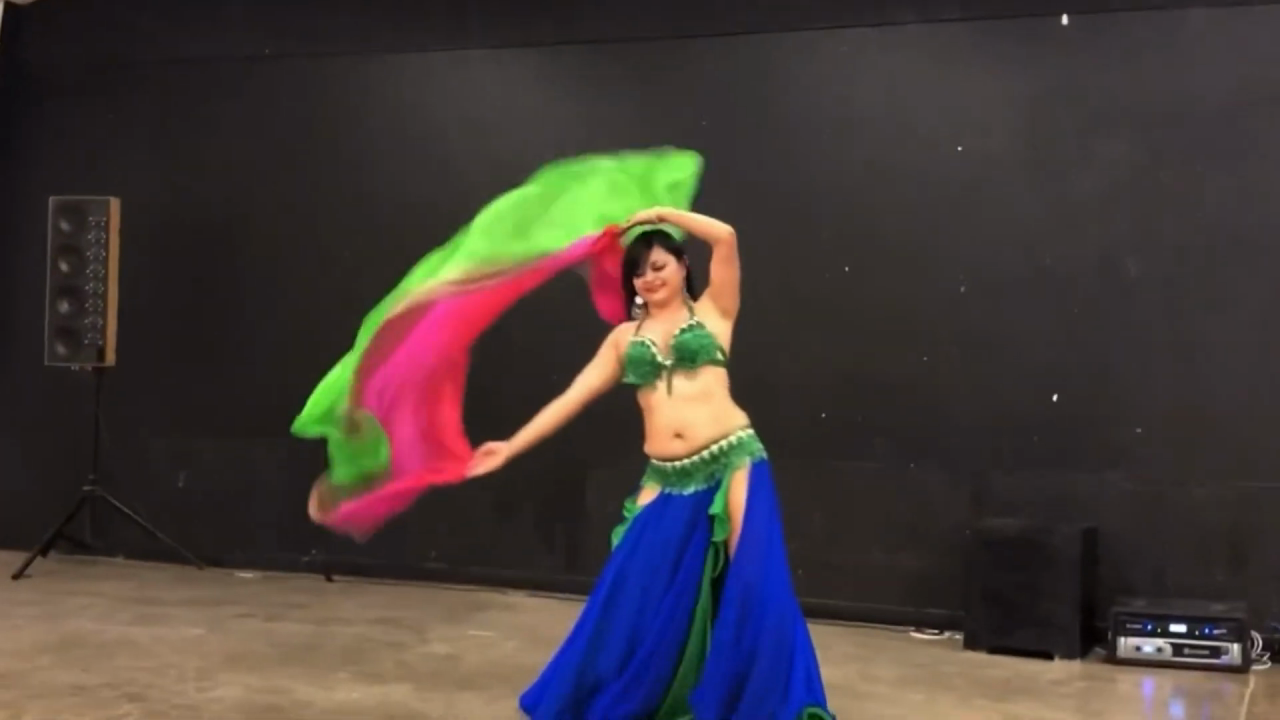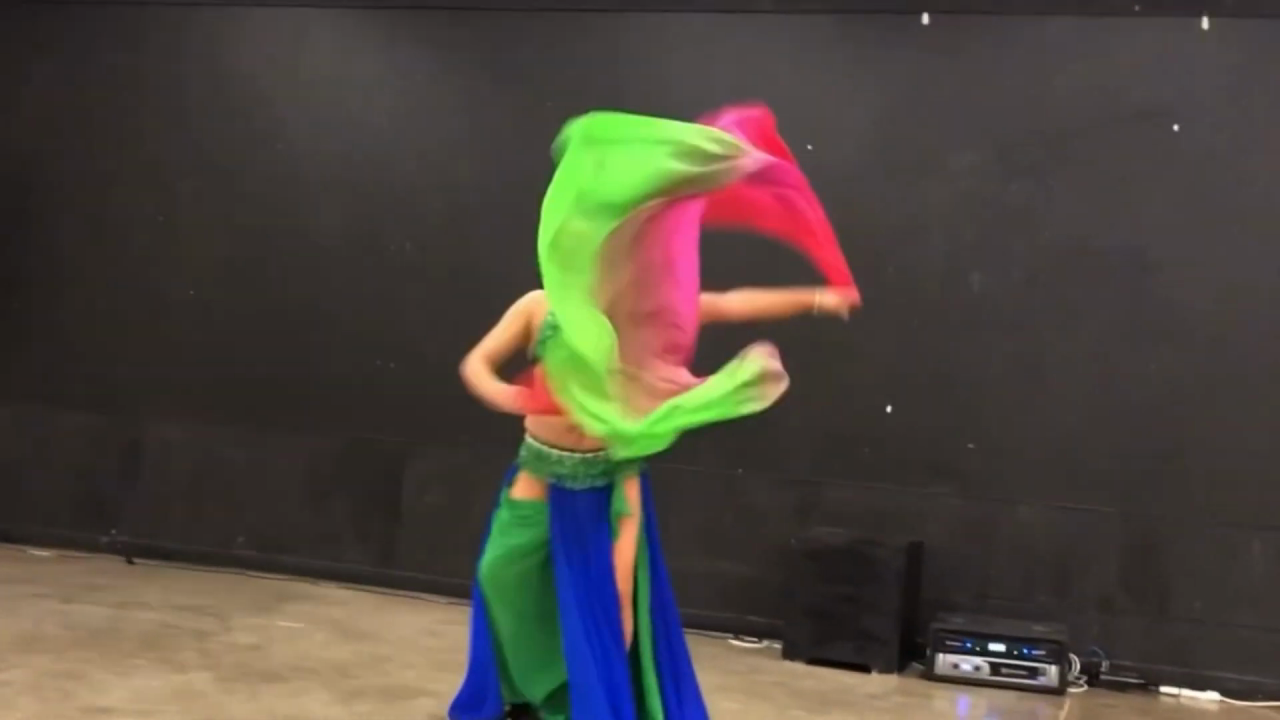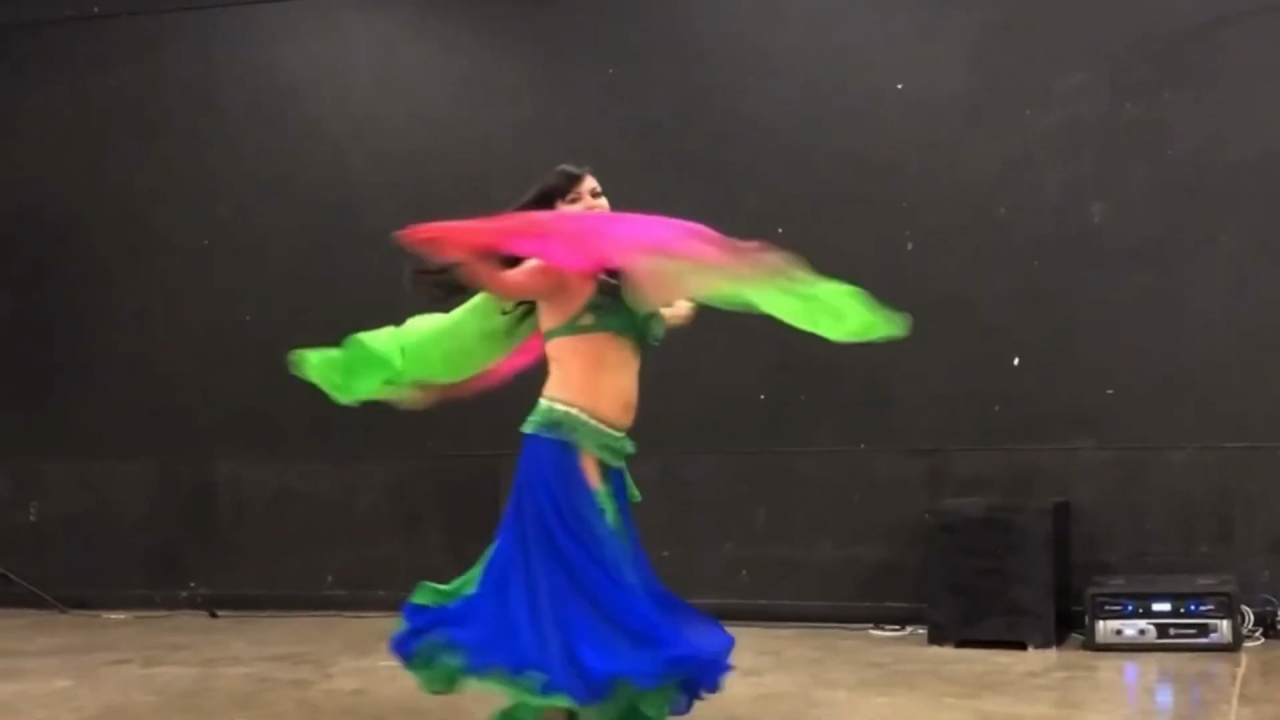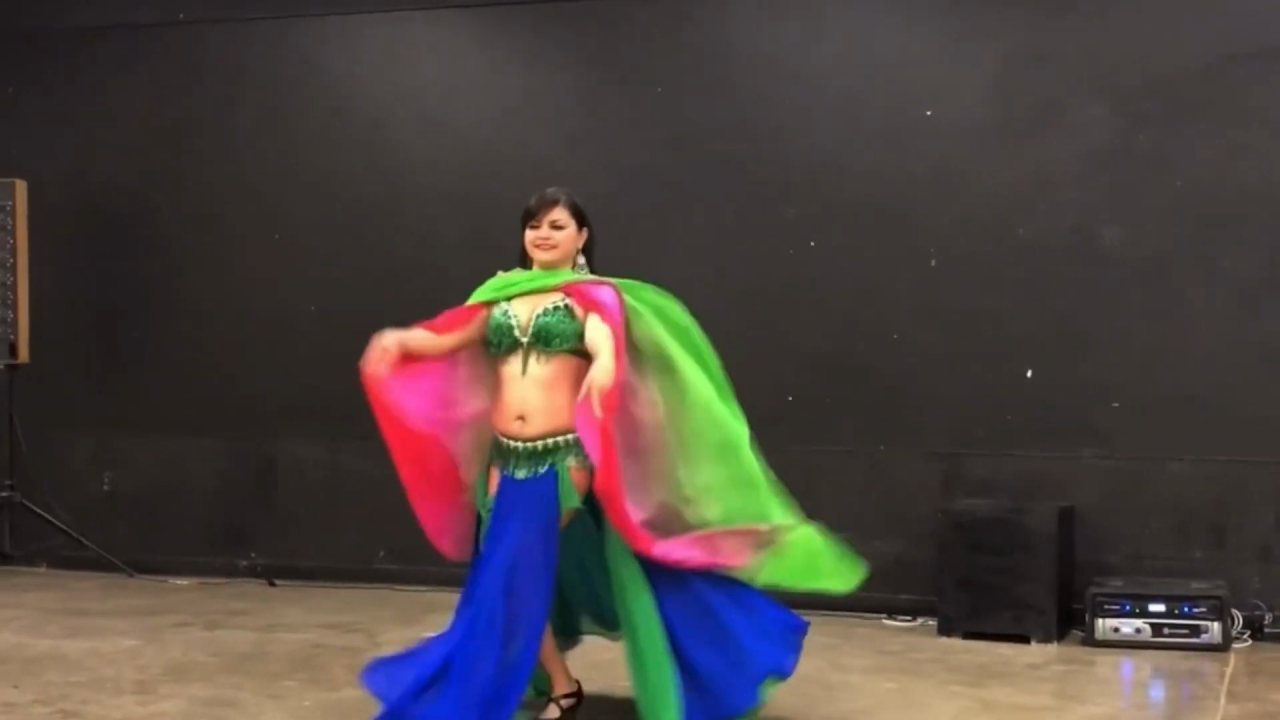
dt=1s
person 1, frame 1
left shoulder: (712, 312)
right shoulder: (625, 336)
left elbow: (725, 237)
right elbow: (573, 396)
left wrist: (662, 215)
right wrist: (512, 446)
left hip: (732, 460)
right hip: (665, 477)
left knee: (751, 580)
right knee: (630, 584)
person 1, frame 2
right shoulder: (537, 306)
left elbow: (727, 306)
right elbow: (477, 363)
left wrist: (817, 298)
right wrist: (501, 391)
left hip: (613, 469)
right hip: (544, 463)
left knee: (617, 589)
right knee: (507, 573)
person 1, frame 3
left shoulder: (616, 276)
right shoulder: (560, 267)
left elbow: (655, 316)
right elbow: (506, 287)
left wrist: (671, 312)
right wrist: (482, 266)
left hip: (603, 445)
right hip: (567, 439)
left knee: (605, 573)
right knee: (588, 572)
person 1, frame 4
left shoulder: (595, 295)
right shoulder: (502, 295)
left elbow: (603, 335)
right elbow: (445, 337)
left wrist: (603, 364)
right wrist: (397, 342)
left hip: (563, 454)
right hip: (504, 457)
left knee: (514, 576)
right knee: (502, 576)
